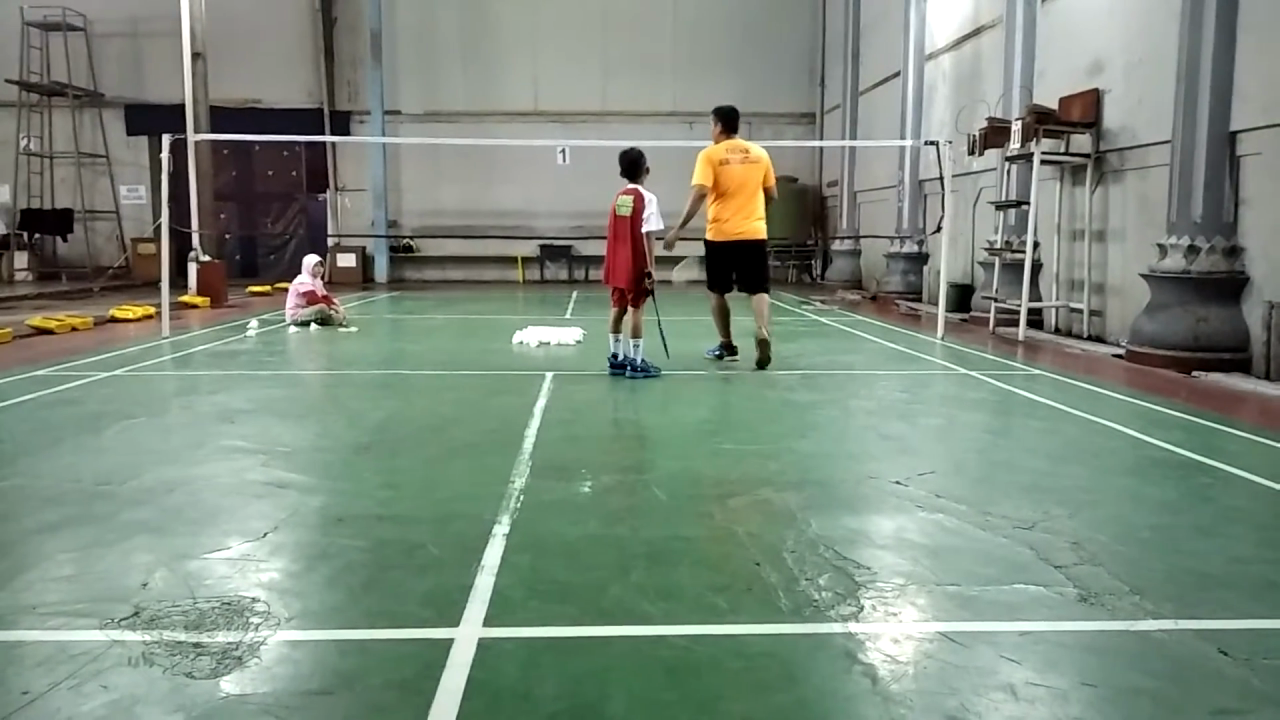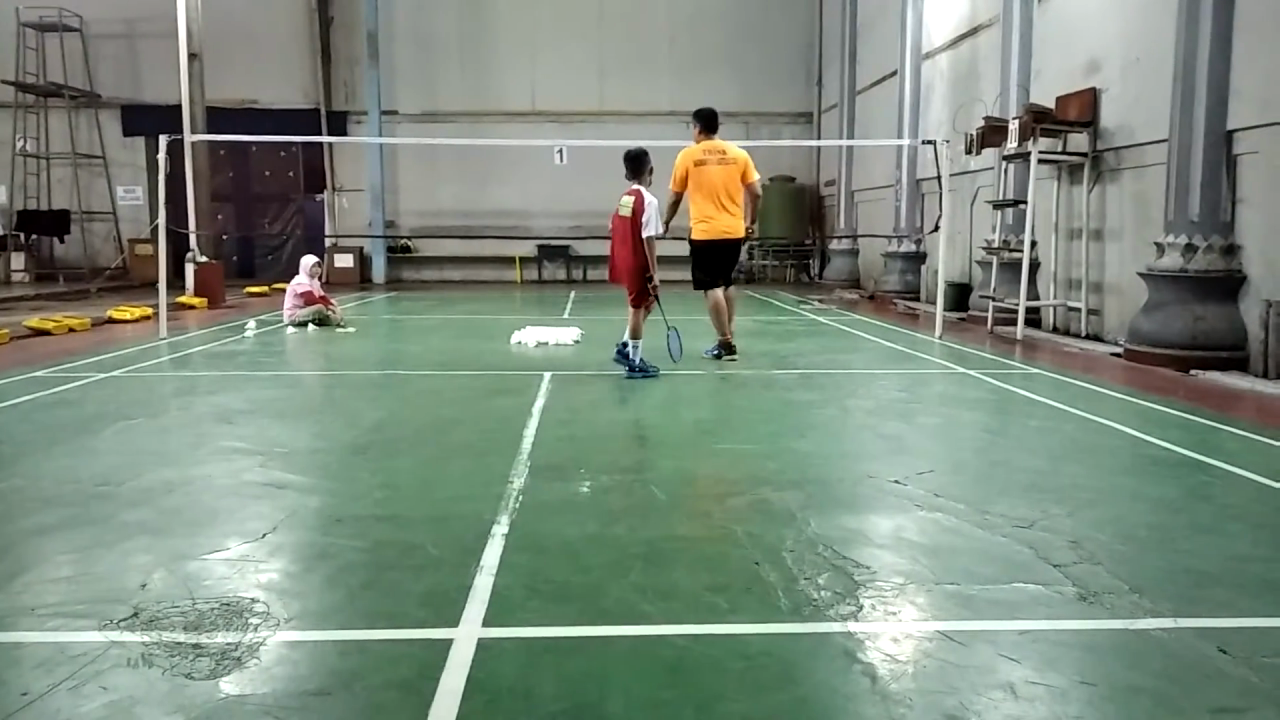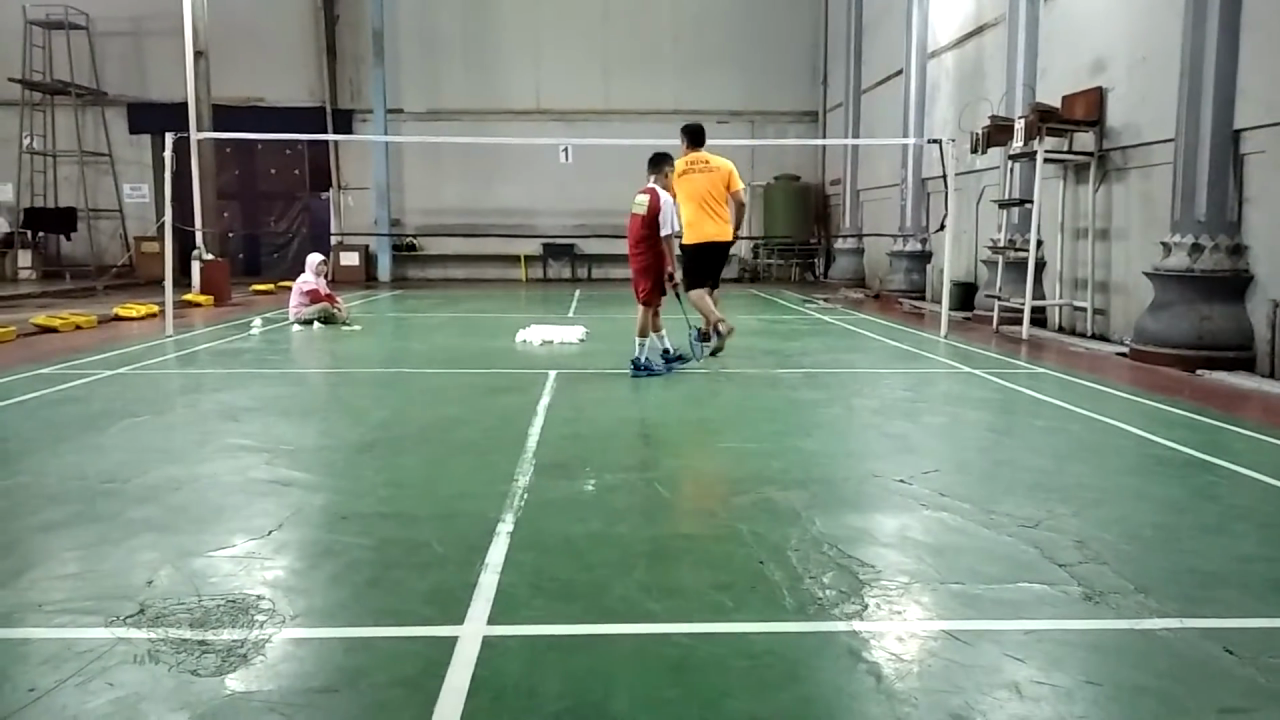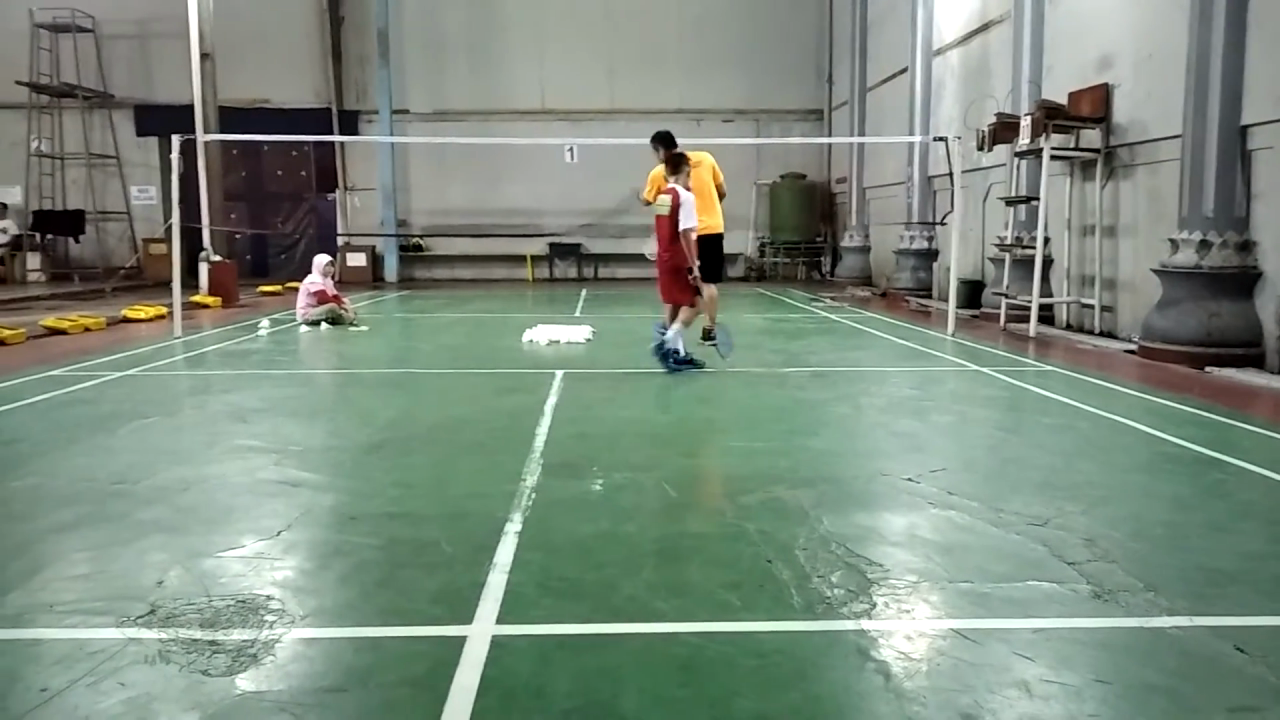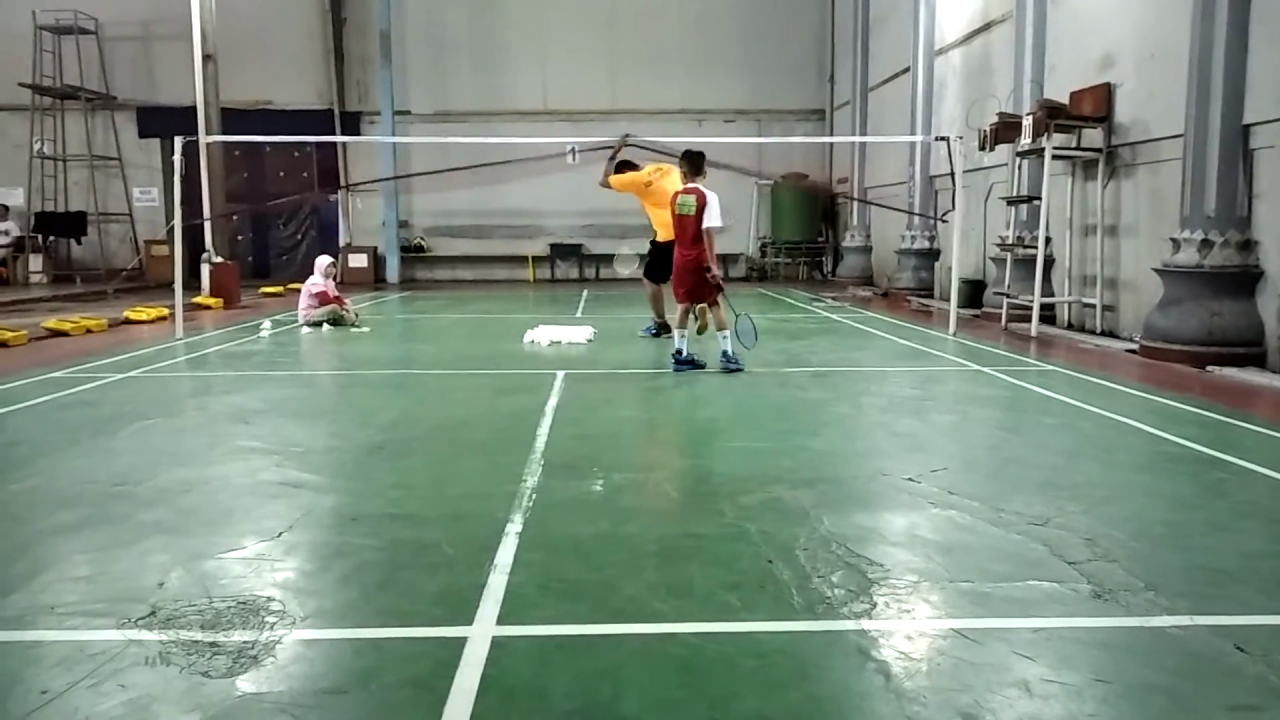
dt=0.3s
person 1, frame 1
left shoulder: (710, 154)
right shoulder: (760, 154)
left elbow: (699, 194)
right elbow: (771, 194)
left wrist: (678, 229)
left hip: (720, 234)
right hip: (754, 234)
left knee: (718, 292)
right knee: (758, 290)
left ankle: (727, 346)
right ankle: (762, 335)
person 1, frame 2
left shoulder: (687, 156)
right shoulder: (739, 155)
left elbow: (674, 199)
right elbow: (756, 193)
left wrist: (664, 226)
right wrist: (750, 222)
left hip: (704, 233)
right hip: (734, 232)
left knee: (712, 288)
right knee: (726, 285)
left ankle: (725, 344)
right ankle: (727, 332)
person 1, frame 3
left shoulder: (676, 168)
right shoulder: (725, 165)
right elbow: (740, 201)
right wrist: (736, 228)
left hip: (694, 237)
right hip: (722, 236)
left knee: (695, 289)
right knee: (710, 286)
left ankle: (719, 323)
right ankle: (708, 330)
person 1, frame 4
left shoulder: (659, 172)
right shoulder: (706, 159)
left elbow: (646, 200)
right elbow: (722, 192)
right hip: (714, 229)
right knee: (709, 282)
right ankle: (709, 330)
person 1, frame 5
left shoulder: (635, 179)
right shoulder: (668, 169)
left elbow: (604, 182)
left wrist: (613, 155)
left hip: (669, 236)
left knee: (650, 279)
left ankle: (662, 325)
person 2, frame 1
left shoulder: (618, 197)
right shoulder: (647, 199)
left elbow: (613, 232)
right elbow: (648, 235)
right wrist: (650, 268)
left hip: (617, 265)
right hip: (635, 266)
left knee: (618, 309)
right knee: (635, 310)
left ankle: (616, 359)
right ankle: (636, 363)
person 2, frame 2
left shoulder: (624, 197)
right shoulder: (648, 200)
left elbow: (613, 230)
right elbow: (648, 240)
right wrist: (653, 273)
left hip: (623, 264)
right hip: (638, 265)
left knee: (644, 304)
right knee: (638, 309)
left ankle: (624, 348)
right ankle: (634, 363)
person 2, frame 3
left shoulder: (638, 196)
right shoulder: (664, 199)
right elbow: (667, 238)
right wrist: (673, 270)
left hip: (639, 261)
right hip: (651, 262)
left knee: (652, 307)
right knee: (647, 308)
left ankle: (667, 352)
right ankle: (640, 361)
person 2, frame 4
left shoulder: (660, 196)
right shoulder: (685, 196)
right elbow: (685, 233)
right wrist: (692, 265)
left hip: (664, 259)
right hip: (680, 261)
left knee: (673, 305)
right knee: (692, 305)
left ankle: (677, 354)
right ankle: (665, 344)
person 2, frame 5
left shoulder: (676, 197)
right shoulder: (708, 197)
right elbow: (708, 232)
right wrist: (712, 264)
left hip: (680, 259)
right hip: (700, 260)
left knee: (684, 305)
right knee: (714, 304)
left ankle: (680, 355)
right ankle: (726, 354)
